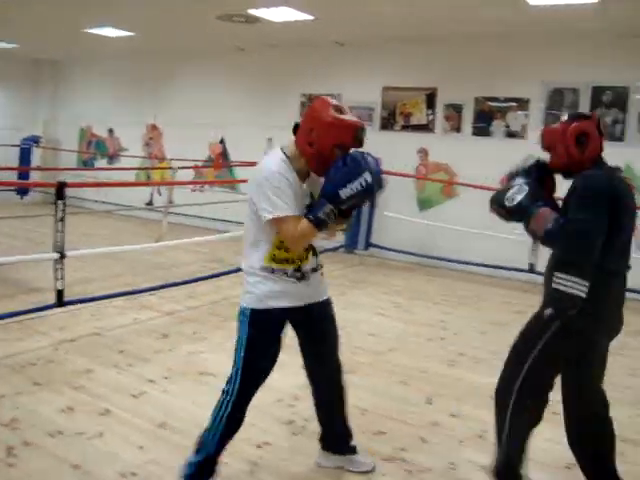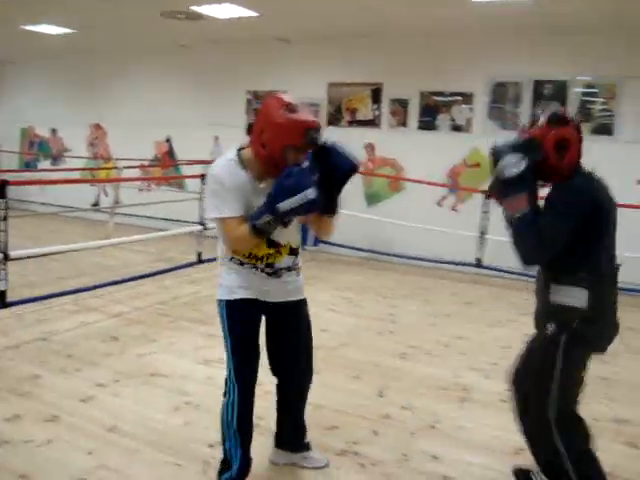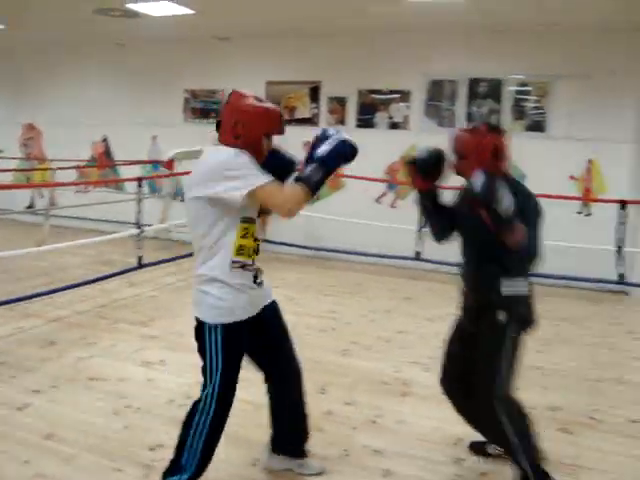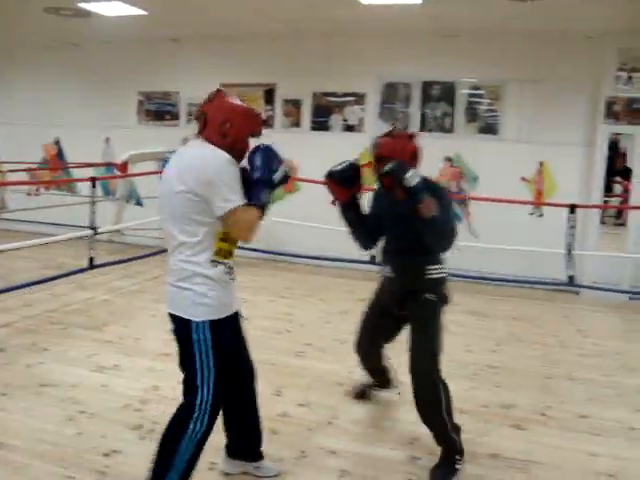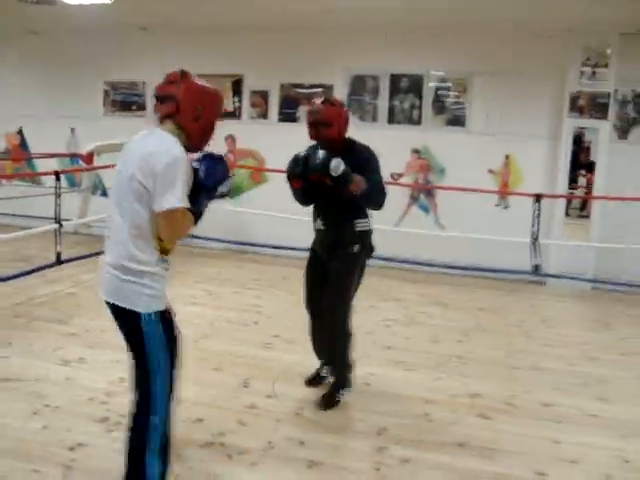
dt=0.3s
person 1, frame 1
left shoulder: (309, 171)
right shoulder: (274, 172)
left elbow: (324, 230)
right elbow: (294, 238)
left wrist: (345, 200)
right wrist: (334, 198)
left hip: (311, 292)
right hip: (267, 295)
left knee: (328, 374)
right knee: (243, 385)
left ankle: (336, 448)
person 1, frame 2
left shoulder: (299, 166)
right shoulder: (224, 173)
left elbow: (323, 229)
right elbow: (238, 242)
left wrist: (330, 186)
right wrist: (278, 207)
left hip: (286, 290)
right hip: (240, 289)
left knee: (295, 376)
right knee: (242, 384)
left ankle: (290, 445)
person 1, frame 3
left shoulder: (239, 166)
right shoulder: (224, 162)
right elbow: (285, 205)
left wrist: (279, 180)
right wrist: (321, 163)
left hip: (255, 298)
right hip: (223, 305)
left knee: (286, 376)
right knee: (217, 398)
person 1, frame 4
left shoulder: (184, 159)
right shoulder: (215, 161)
right elbow: (243, 228)
left wrist: (245, 188)
right wrist: (263, 185)
left hip: (212, 297)
right hip: (201, 299)
left knee: (238, 378)
right knee: (204, 401)
person 1, frame 5
left shoulder: (143, 142)
right shoulder: (171, 156)
right elbow: (171, 231)
left wrist: (193, 188)
right wrist: (204, 194)
left hip: (124, 278)
right hip: (138, 287)
left knee: (163, 354)
right knee: (155, 397)
left ankle: (154, 439)
person 2, frame 1
left shoulder: (591, 184)
right shoulder: (610, 183)
left elbow: (577, 247)
left wrist: (530, 208)
right wrist: (541, 207)
left hip: (572, 307)
right hip: (593, 305)
left knee: (517, 392)
right knee: (587, 399)
person 2, frame 2
left shoulder: (579, 194)
right shoulder: (579, 189)
left elbow: (531, 250)
right elbow: (550, 241)
left wrist: (514, 188)
right wrist: (517, 192)
left hip: (574, 319)
right hip: (569, 316)
left knee: (549, 422)
right knee: (528, 383)
person 2, frame 3
left shoulder: (518, 198)
right shoulder: (474, 195)
left elbow: (525, 256)
right elbow: (442, 231)
left wrist: (503, 215)
right wrist: (425, 186)
left hip: (505, 310)
right hip: (476, 304)
left knee: (491, 395)
right knee: (456, 381)
right ankle: (501, 438)
person 2, frame 4
left shoulder: (433, 192)
right shoulder: (384, 195)
left elbow: (444, 237)
right elbow: (366, 239)
left wrist: (416, 192)
right wrist: (346, 198)
left hip: (424, 291)
right hip: (392, 284)
left knee: (424, 369)
right knee: (367, 342)
left ankle: (451, 449)
right ankle: (381, 380)
person 2, frame 5
left shoulder: (360, 155)
right shoulder: (313, 154)
left elbow: (376, 199)
right elbow: (307, 199)
left wrist: (343, 175)
right wrist: (298, 181)
left hip: (352, 242)
right hip: (324, 239)
left knee: (337, 311)
right knee: (316, 305)
left ankle: (341, 381)
right ankle: (329, 364)
